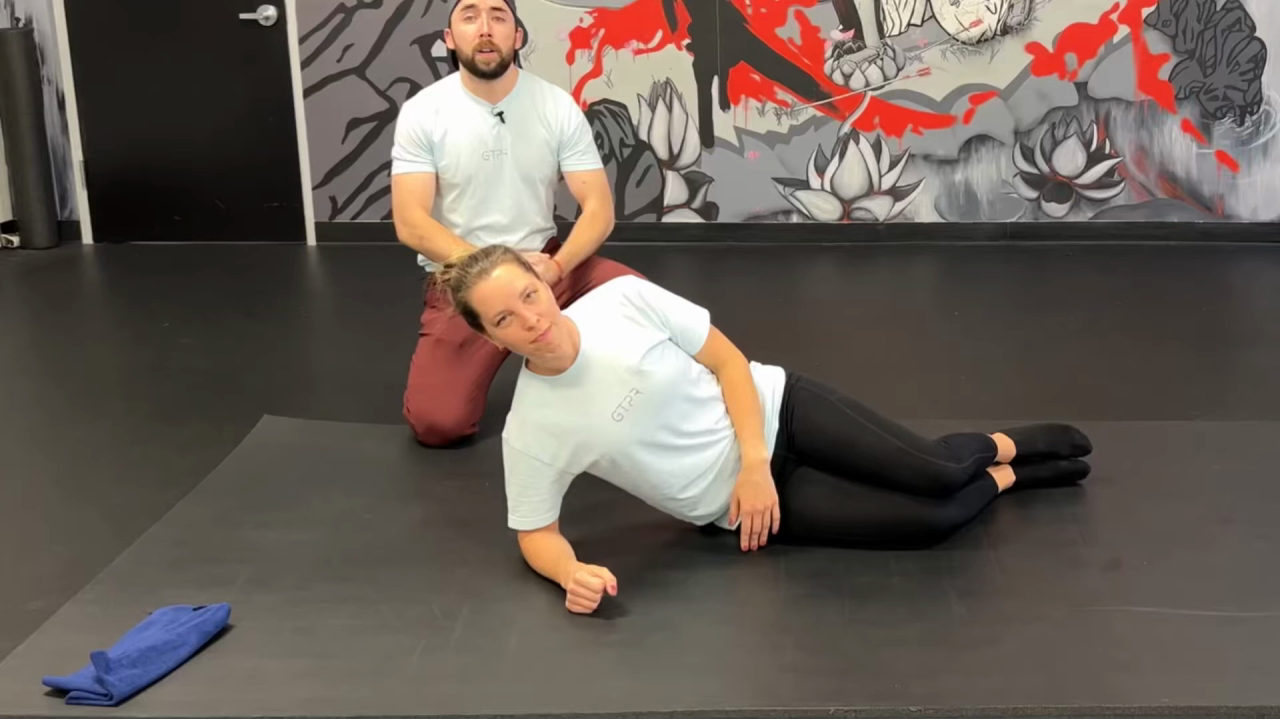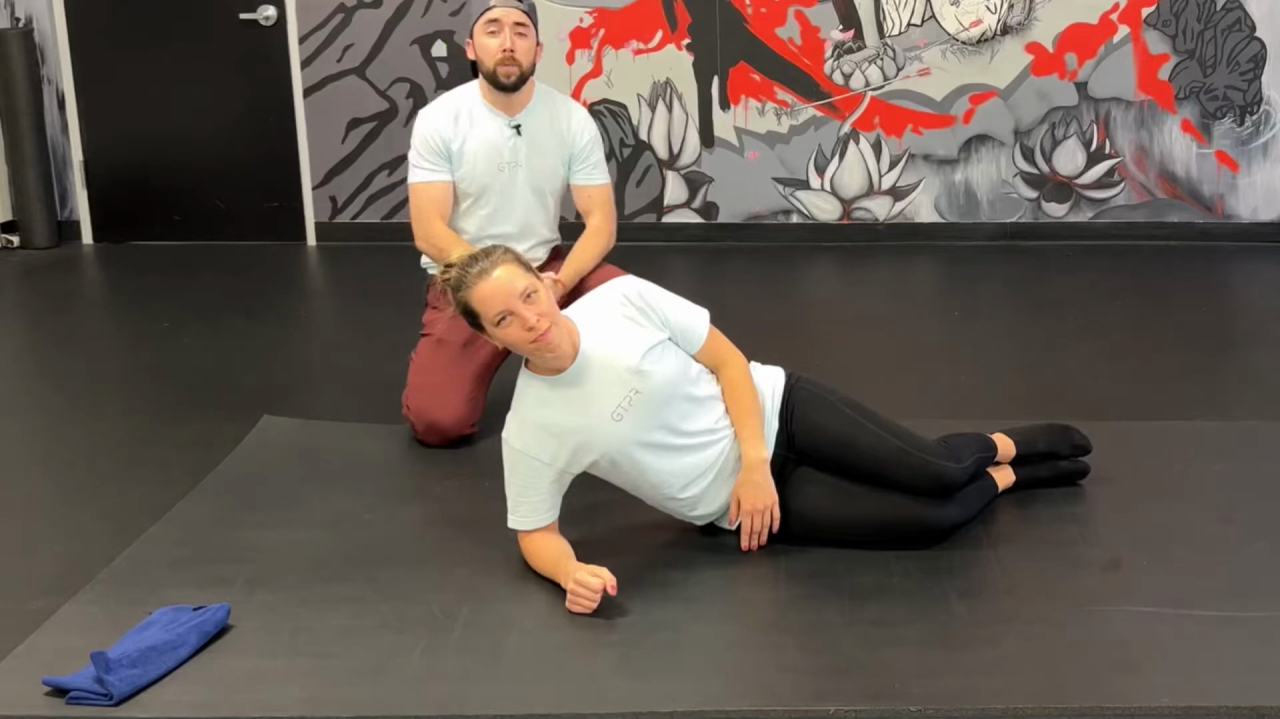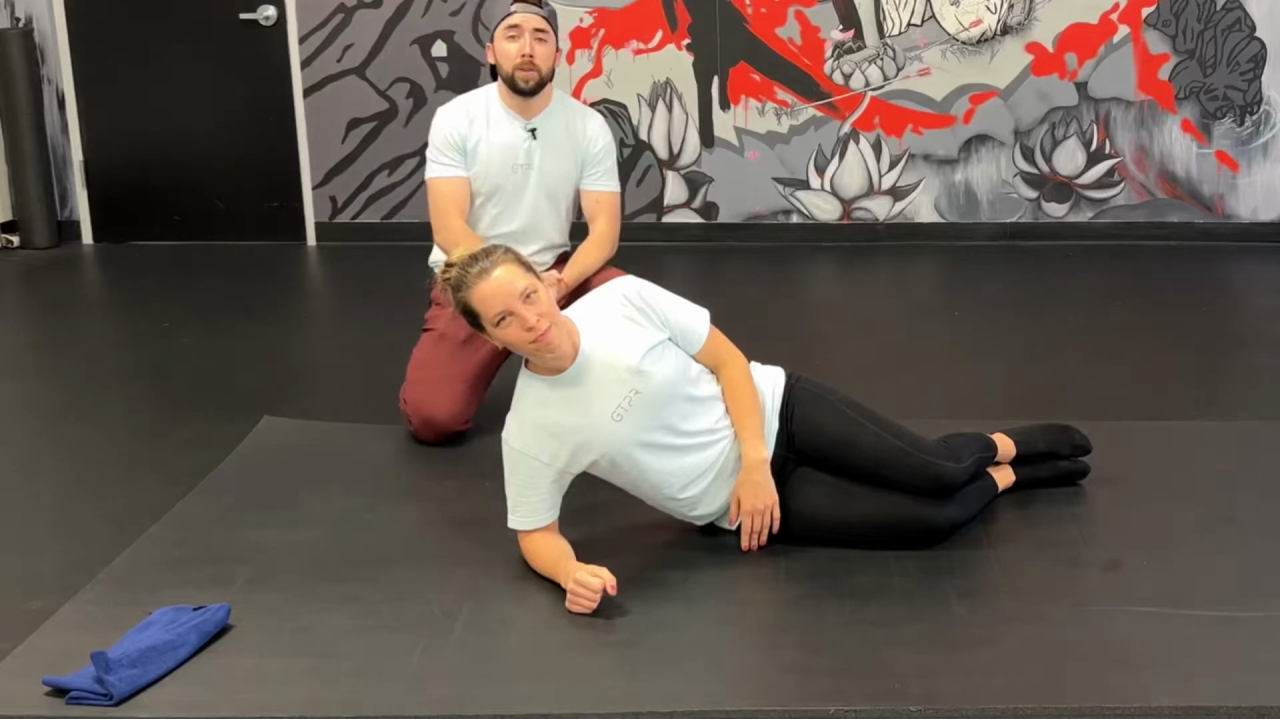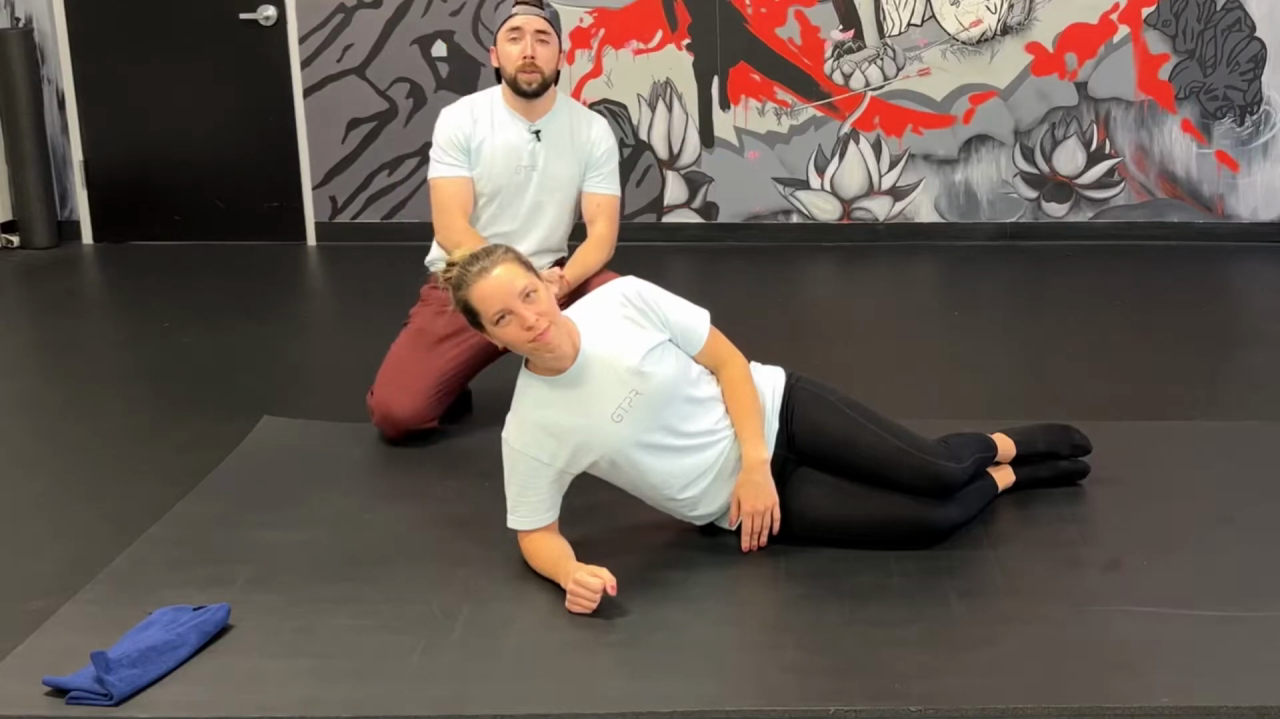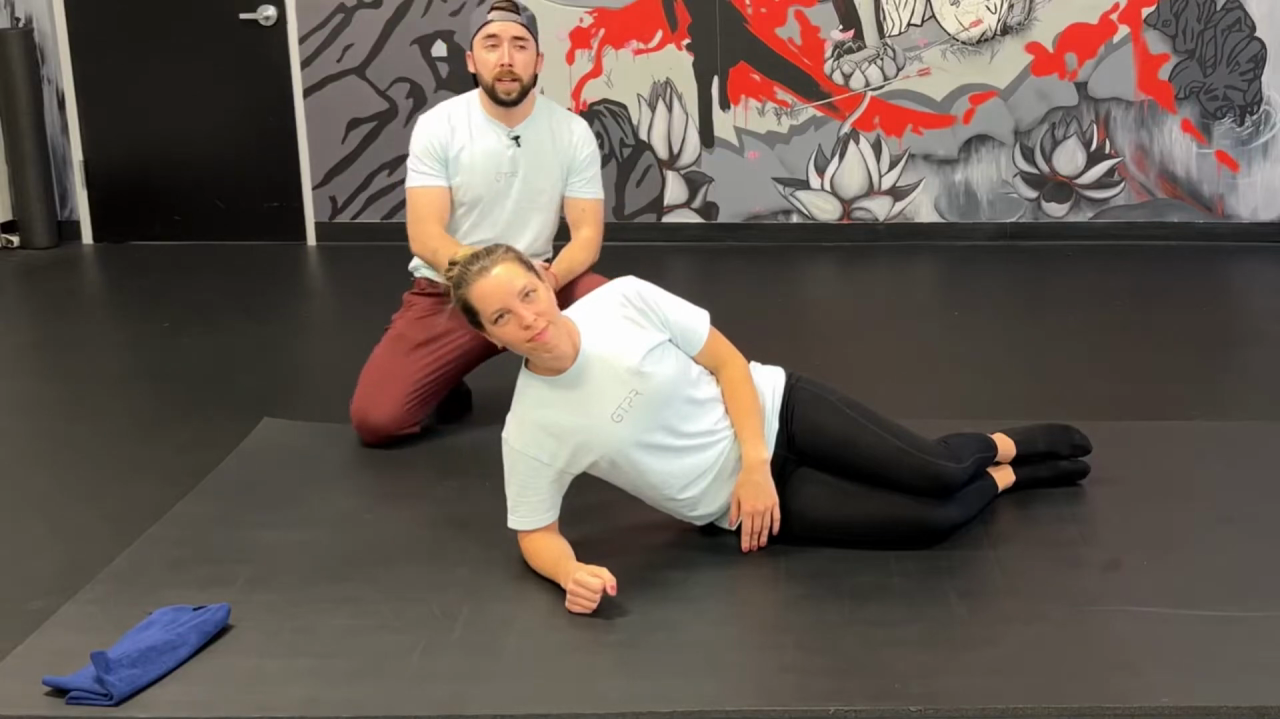
dt=0.2s
person 1, frame 1
left shoulder: (625, 298)
right shoulder: (530, 431)
left elbow: (729, 362)
right elbow: (536, 533)
left wrist: (754, 461)
right wrist: (571, 573)
left hip: (772, 408)
right hip: (731, 498)
left knee: (937, 471)
right knee: (930, 522)
left ankle: (1005, 446)
right ankle: (1006, 478)
person 1, frame 2
left shoulder: (625, 297)
right shoulder: (529, 430)
left elbow: (729, 362)
right elbow: (535, 533)
left wrist: (754, 462)
right wrist: (570, 573)
left hip: (770, 409)
right hip: (729, 498)
left knee: (935, 472)
right knee: (929, 522)
left ankle: (1005, 444)
right ankle: (1003, 478)
person 1, frame 3
left shoulder: (625, 298)
right shoulder: (529, 431)
left elbow: (730, 363)
right elbow: (536, 533)
left wrist: (755, 462)
right wrist: (571, 574)
left hip: (771, 410)
right hip: (729, 498)
left knee: (937, 475)
right knee: (931, 524)
left ankle: (1005, 444)
right ankle: (1006, 479)
person 1, frame 4
left shoulder: (626, 298)
right shoulder: (529, 432)
left elbow: (730, 362)
right elbow: (536, 533)
left wrist: (755, 462)
right wrist: (571, 573)
left hip: (772, 410)
right hip: (727, 496)
left knee: (937, 471)
right knee: (931, 522)
left ankle: (1006, 445)
right ankle: (1006, 479)
person 1, frame 5
left shoulder: (625, 298)
right shoulder: (529, 431)
left elbow: (729, 363)
right elbow: (535, 533)
left wrist: (754, 462)
right wrist: (570, 572)
left hip: (772, 409)
right hip: (726, 497)
left knee: (936, 472)
right knee: (929, 522)
left ankle: (1005, 444)
right ankle: (1004, 479)
person 2, frame 1
left shoulder: (558, 106)
right shoulder: (422, 112)
left elbow: (599, 208)
right elbow: (411, 224)
left wrist: (558, 268)
left hip: (542, 260)
right knee: (438, 423)
right ankle: (458, 363)
person 2, frame 2
left shoulder: (574, 121)
right shoulder: (438, 120)
left elbow: (601, 223)
right elbow: (430, 232)
left wrist: (558, 285)
left hip: (546, 268)
right knee: (438, 422)
right ankle: (438, 363)
person 2, frame 3
left shoulder: (590, 128)
right shoulder: (455, 119)
left elbow: (604, 230)
right elbow: (450, 231)
left wrist: (560, 286)
left hip: (551, 273)
right knee: (433, 416)
right ankle: (466, 366)
person 2, frame 4
left shoulder: (594, 131)
right shoulder: (459, 120)
left elbow: (603, 233)
right elbow: (452, 230)
left wrist: (561, 282)
left hip: (550, 278)
right knee: (396, 413)
right ankle: (454, 369)
person 2, frame 5
left shoulder: (573, 132)
right shoulder: (436, 127)
left elbow: (587, 234)
right elbow: (426, 238)
left wrist: (545, 283)
right hip: (445, 292)
right knee: (376, 420)
right ankle: (448, 372)
